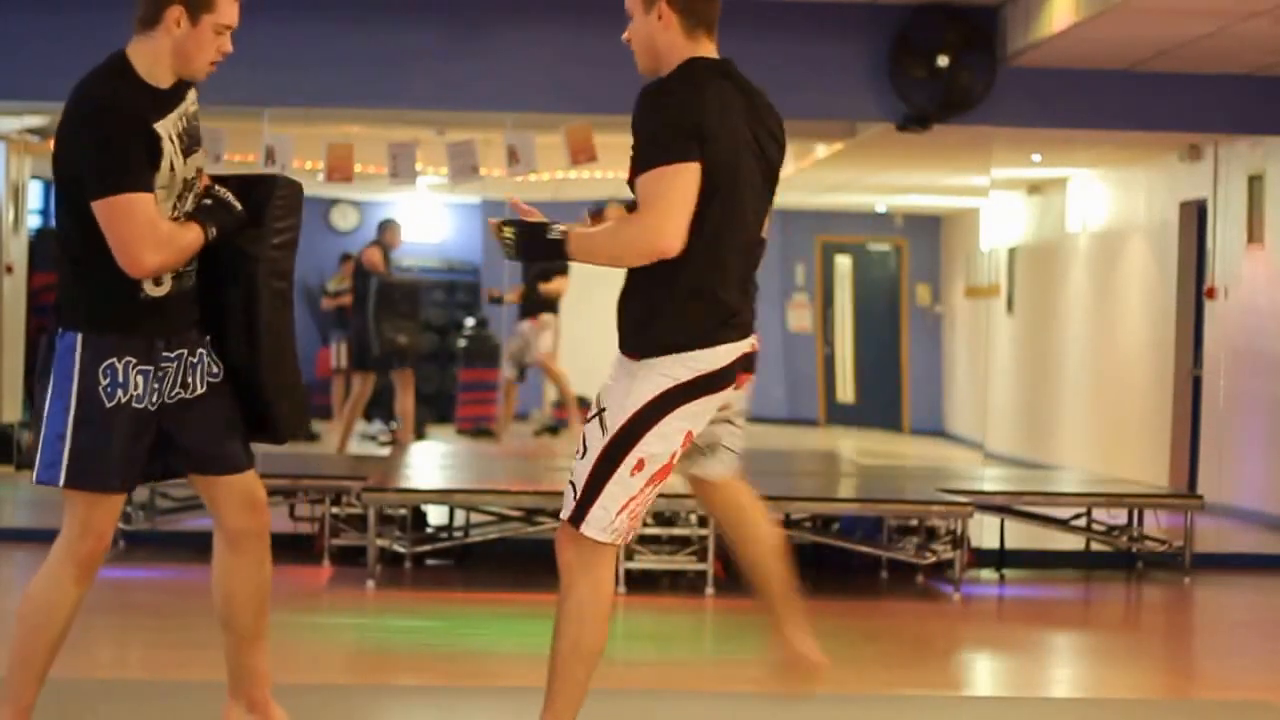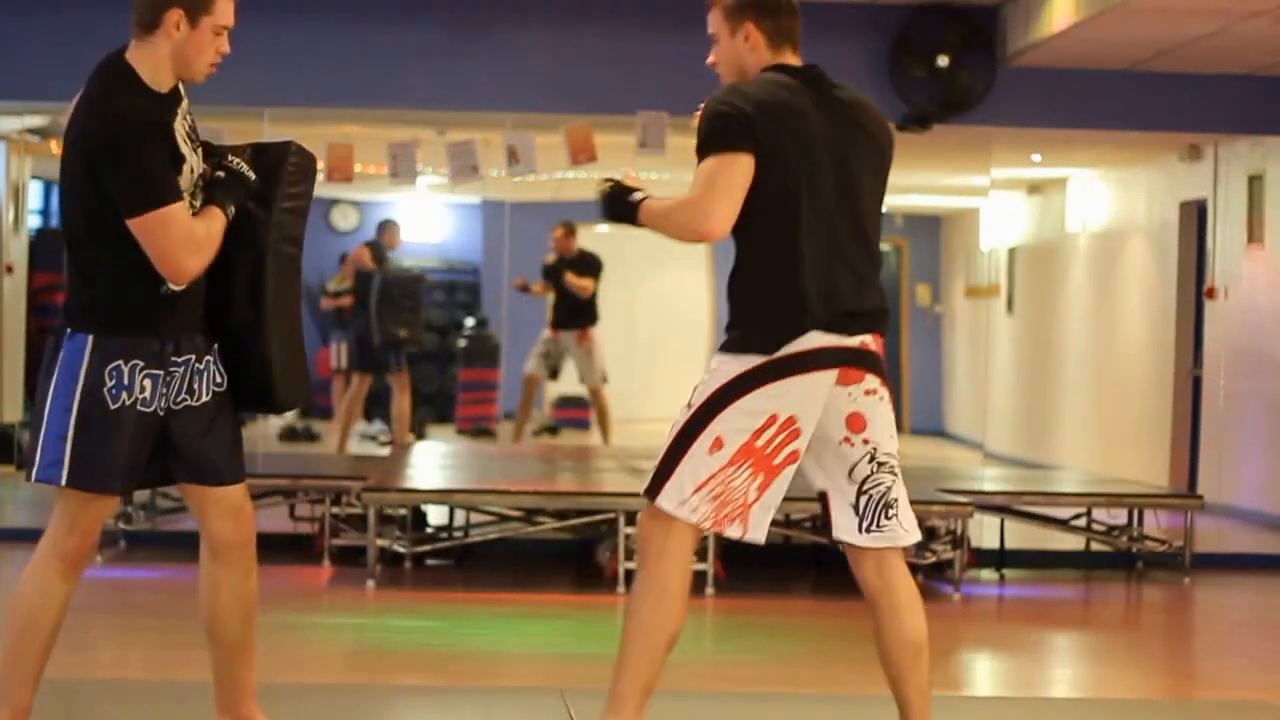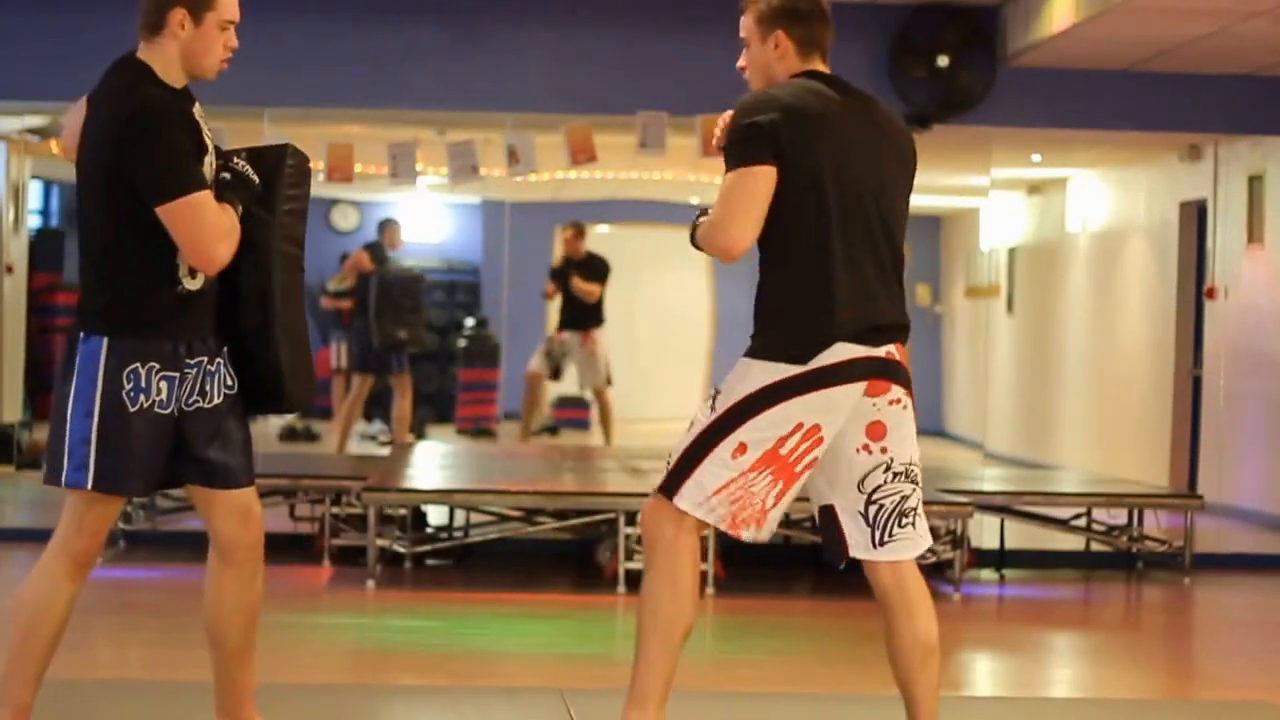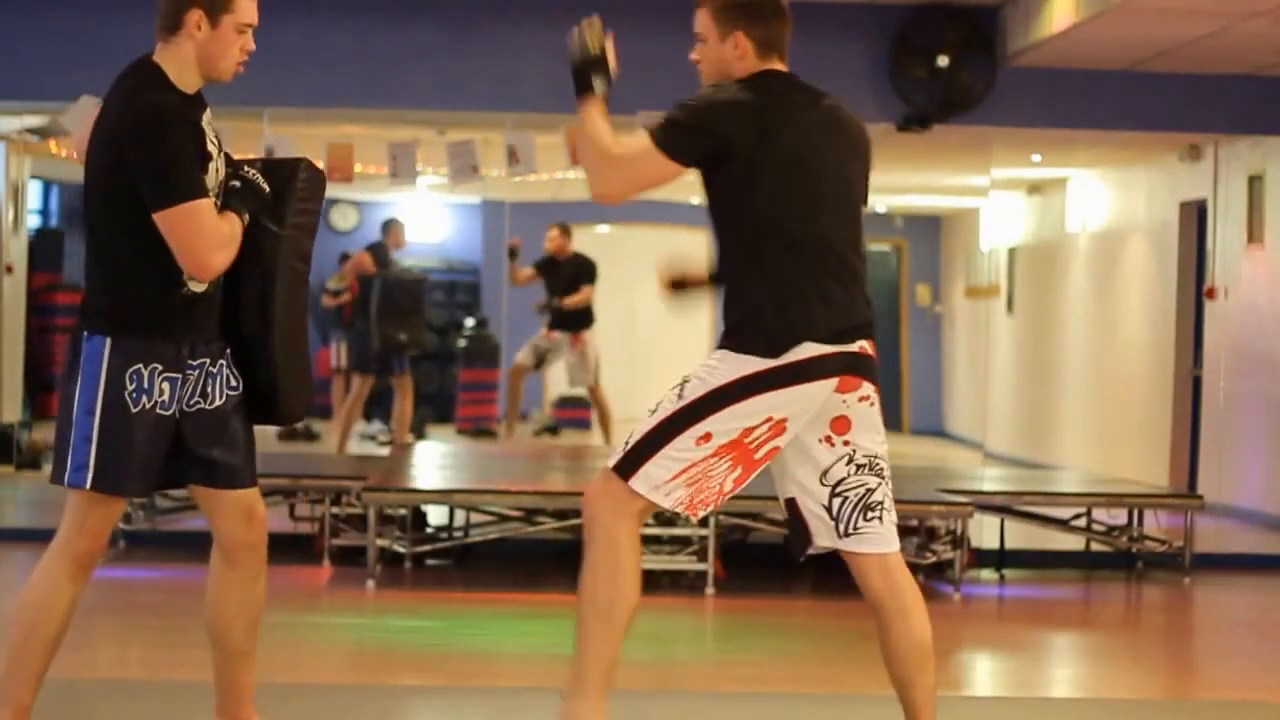
dt=0.3s
person 1, frame 1
left shoulder: (178, 88)
right shoulder: (106, 106)
right elbow: (142, 251)
right wrist: (214, 221)
left hip: (179, 340)
right hip: (106, 345)
left knee: (245, 512)
right knee: (86, 540)
person 1, frame 2
left shoulder: (158, 82)
right shoulder: (120, 118)
right elbow: (182, 258)
right wrist: (224, 196)
left hip: (186, 345)
right hip: (114, 349)
left knee: (232, 528)
right knee: (71, 539)
person 1, frame 3
left shoulder: (134, 82)
right shoulder: (151, 113)
left elbow: (73, 142)
right elbow: (210, 249)
right wrist: (233, 190)
left hip: (194, 348)
right hip: (127, 349)
left knee: (240, 530)
right knee: (79, 540)
person 1, frame 4
left shoulder: (163, 88)
right shoulder: (155, 115)
left elbow: (89, 149)
right elbow: (205, 256)
right wrist: (241, 200)
left hip: (199, 349)
right hip: (132, 350)
left knee: (244, 529)
right knee: (83, 540)
person 2, frame 1
left shoulder: (669, 97)
right shoulder: (759, 113)
left elbow: (662, 235)
left wrist: (552, 241)
left hip: (669, 361)
right hip: (731, 343)
left knee: (586, 544)
right knee: (716, 481)
right ankle: (793, 637)
person 2, frame 2
left shoulder: (740, 107)
right shoulder: (868, 121)
left elbow: (709, 218)
left wrist: (631, 203)
left hip: (774, 357)
right hip: (858, 360)
left knee: (666, 530)
right knee: (881, 560)
person 2, frame 3
left shoulder: (766, 113)
right shoulder: (892, 131)
left elbow: (729, 238)
left wrist: (697, 228)
left hip: (794, 364)
right hip: (881, 367)
left knee: (668, 520)
right knee: (894, 565)
person 2, frame 4
left shoulder: (721, 112)
right shoulder: (843, 126)
left elbow: (608, 178)
left wrist: (589, 83)
left hip: (766, 361)
right hip: (846, 365)
left knee: (611, 501)
right knee: (879, 563)
person 3, frame 1
left shoulder: (372, 252)
right shoulder: (378, 249)
right elbow: (369, 259)
right wrist: (385, 274)
left hip: (363, 326)
right hip: (378, 326)
left knee: (360, 391)
right knee: (404, 383)
left ankle: (340, 449)
right ankle: (405, 443)
person 3, frame 2
left shoulder: (375, 254)
right shoulder: (375, 249)
right elbow: (354, 258)
right wrist: (381, 274)
left hip: (364, 326)
right hip: (379, 326)
left knee: (357, 389)
right knee: (400, 386)
left ankle: (340, 449)
right ankle: (402, 443)
person 3, frame 3
left shoulder: (380, 255)
right shoulder: (376, 250)
right elbow: (351, 266)
right wrist: (379, 275)
left hip: (365, 327)
left knee: (358, 390)
right knee: (403, 386)
left ankle: (340, 450)
right ankle: (401, 443)
person 3, frame 4
left shoulder: (383, 256)
right shoulder: (379, 251)
right elbow: (350, 269)
left hip: (366, 328)
left knee: (358, 391)
right knee: (403, 387)
left ankle: (339, 450)
right ankle: (401, 444)
person 4, frame 1
left shoulder: (557, 258)
right shoulder: (528, 263)
left elbow: (560, 288)
left wrist: (536, 288)
right wrist: (503, 298)
left hip: (544, 318)
right hip: (524, 322)
left knee: (543, 361)
right knee: (508, 381)
left ankle: (574, 418)
right ankle: (500, 434)
person 4, frame 2
left shoulder: (591, 262)
right shoulder: (553, 262)
left elbow: (585, 290)
right elbow: (546, 288)
left wrist: (562, 272)
right wrist: (528, 287)
left hip: (582, 332)
right hip: (556, 330)
left knee: (595, 388)
right knee: (530, 377)
left ankle: (607, 442)
right ankle: (516, 437)
person 4, frame 3
left shoulder: (599, 265)
right shoulder: (562, 264)
left elbow: (591, 296)
right elbow: (551, 291)
left wrist: (569, 275)
right wrist: (548, 291)
left hip: (588, 333)
right hip: (563, 330)
left knee: (599, 389)
right knee: (532, 375)
left ankle: (608, 443)
right ankle: (524, 436)
person 4, frame 4
left shoulder: (584, 265)
right shoulder: (546, 262)
left elbow: (586, 297)
right elbow: (516, 279)
left wrist: (558, 304)
right wrist: (513, 257)
left hip: (578, 334)
right hip: (552, 330)
left knee: (593, 388)
right knee: (517, 368)
left ankle: (608, 443)
right ankle: (509, 428)
